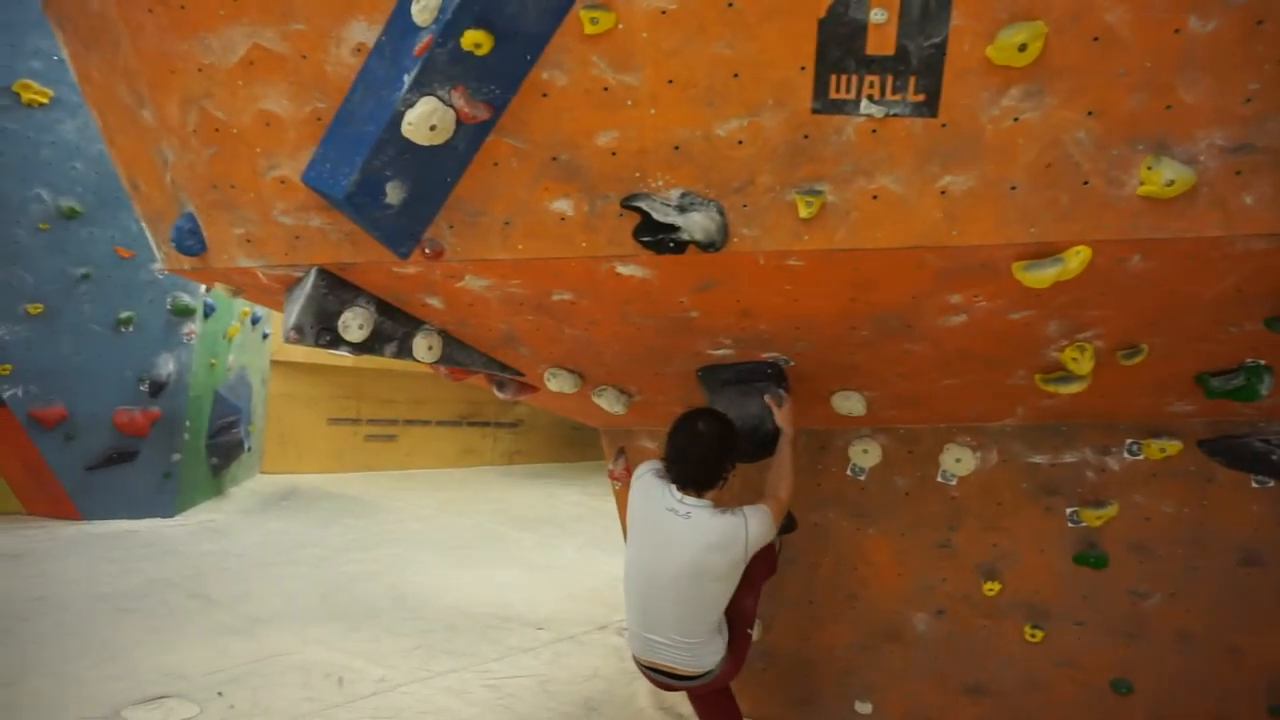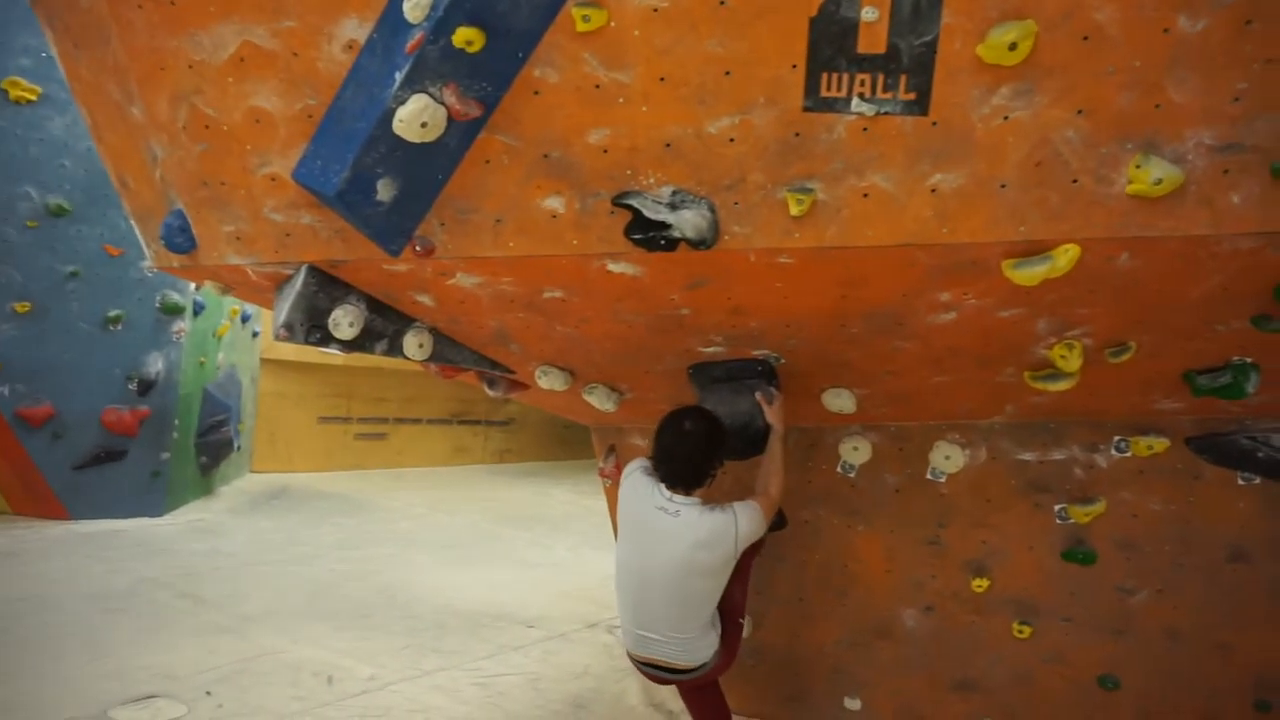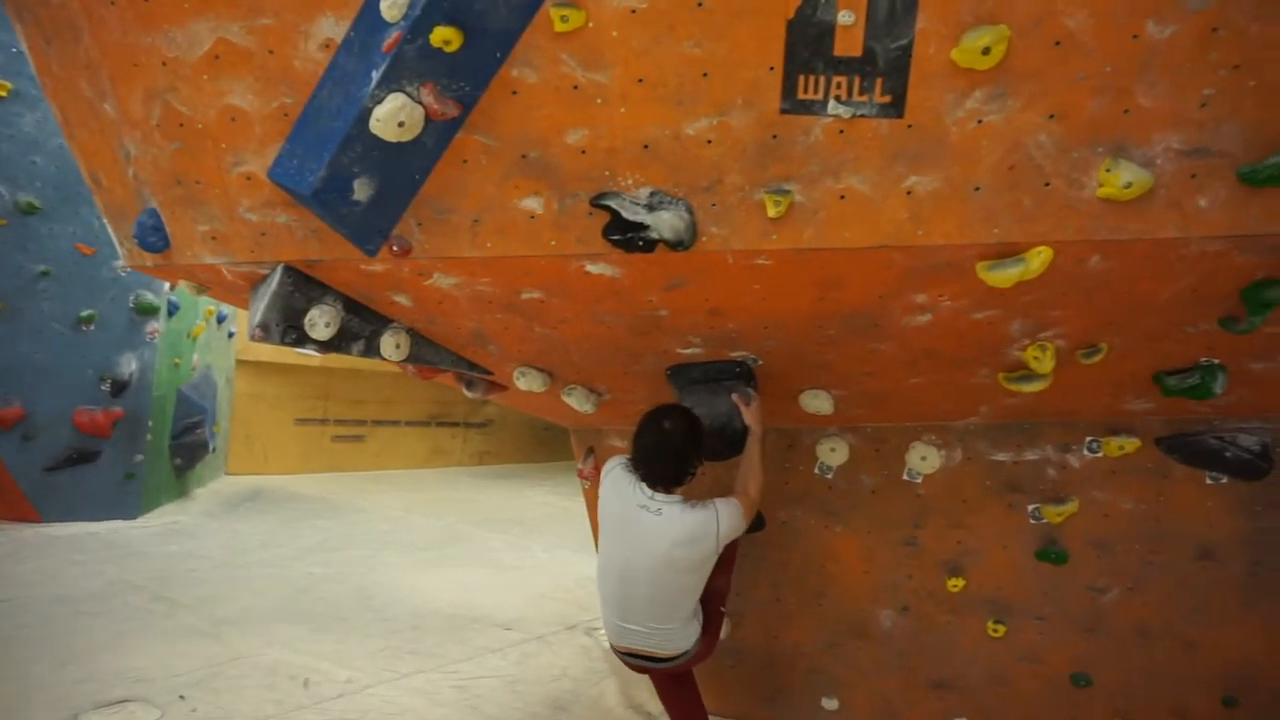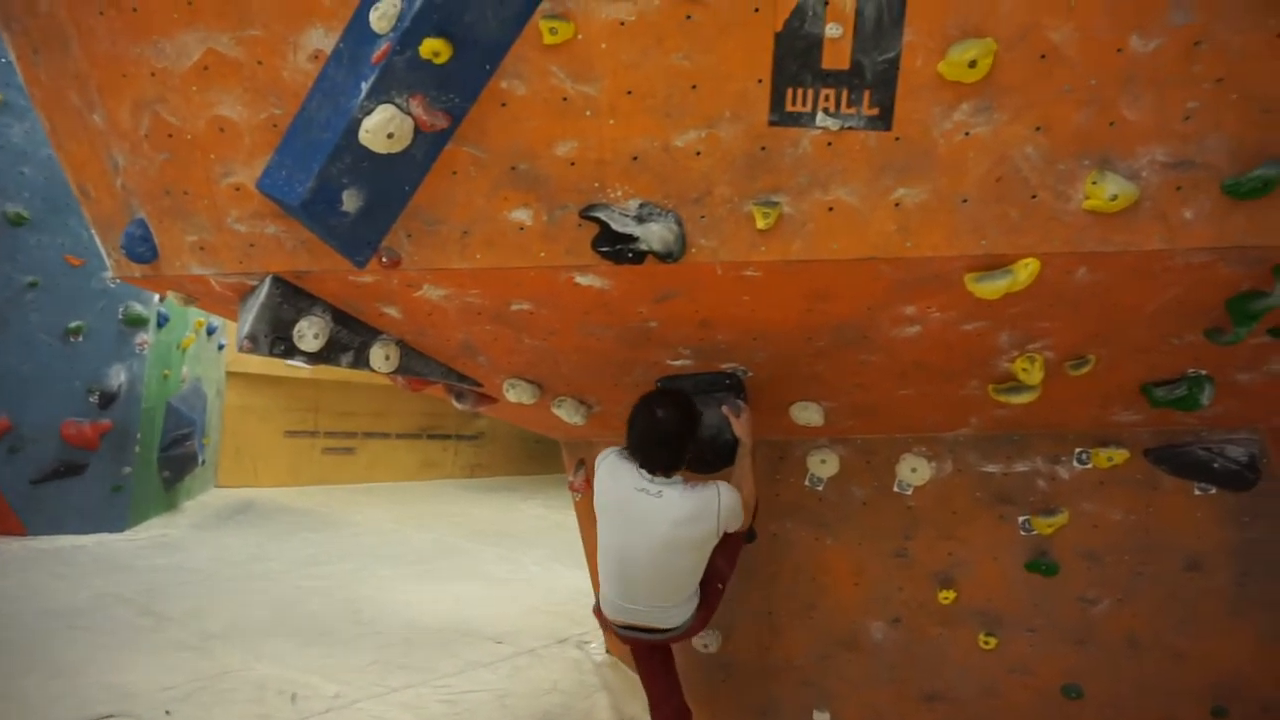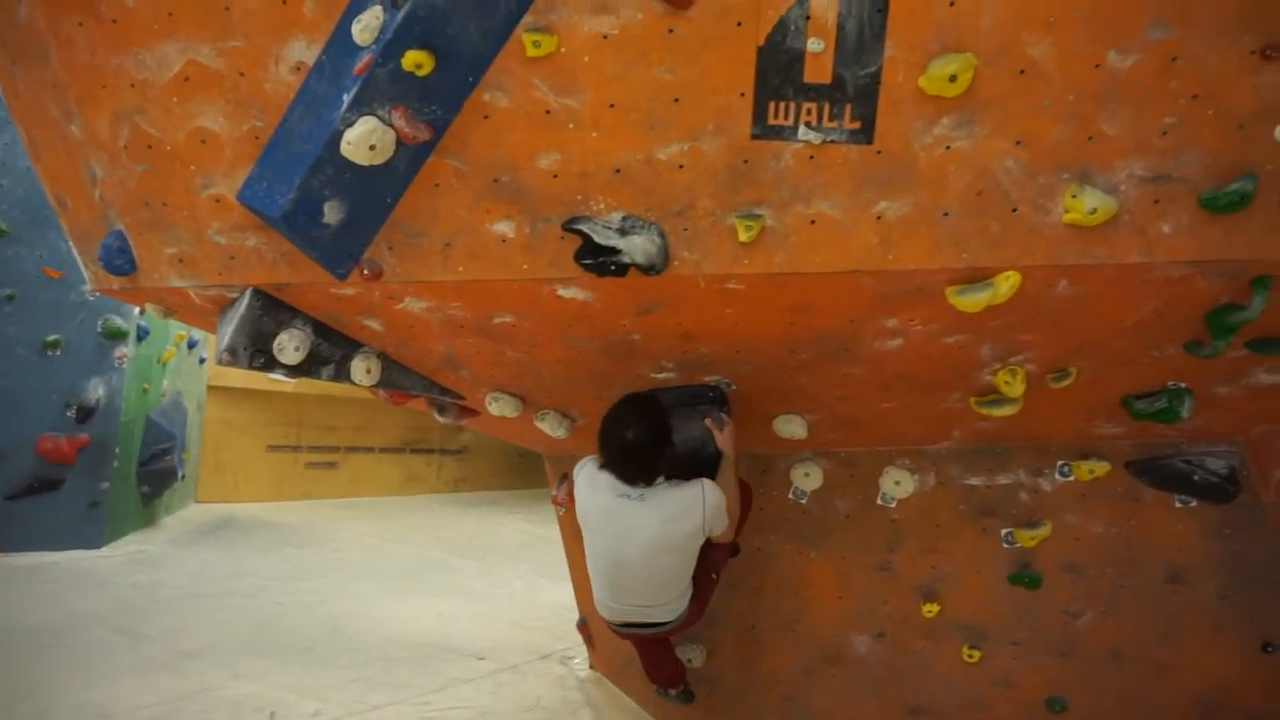
dt=0.2s
person 1, frame 1
left shoulder: (644, 484)
right shoulder: (739, 529)
left elbow: (678, 464)
right elbow: (777, 499)
right wrist: (786, 432)
left hip: (647, 663)
right hip: (706, 671)
person 1, frame 2
left shoulder: (633, 482)
right shoulder: (728, 526)
left elbow: (661, 461)
right elbow: (768, 496)
right wrist: (776, 430)
left hip: (641, 659)
right hip: (700, 663)
person 1, frame 3
left shoulder: (613, 476)
right shoulder: (712, 521)
left elbow: (640, 465)
right elbow: (749, 497)
right wrist: (754, 430)
left hip: (624, 650)
right hip: (682, 654)
person 1, frame 4
left shoulder: (607, 467)
right shoulder: (714, 500)
right elbow: (743, 514)
right wrist: (745, 443)
left hip: (616, 622)
right hip: (680, 623)
person 1, frame 5
left shoulder: (585, 478)
right shoulder: (699, 498)
right elbow: (727, 529)
right wrist: (728, 452)
left hip: (615, 618)
right hip: (676, 615)
left ankle: (669, 683)
